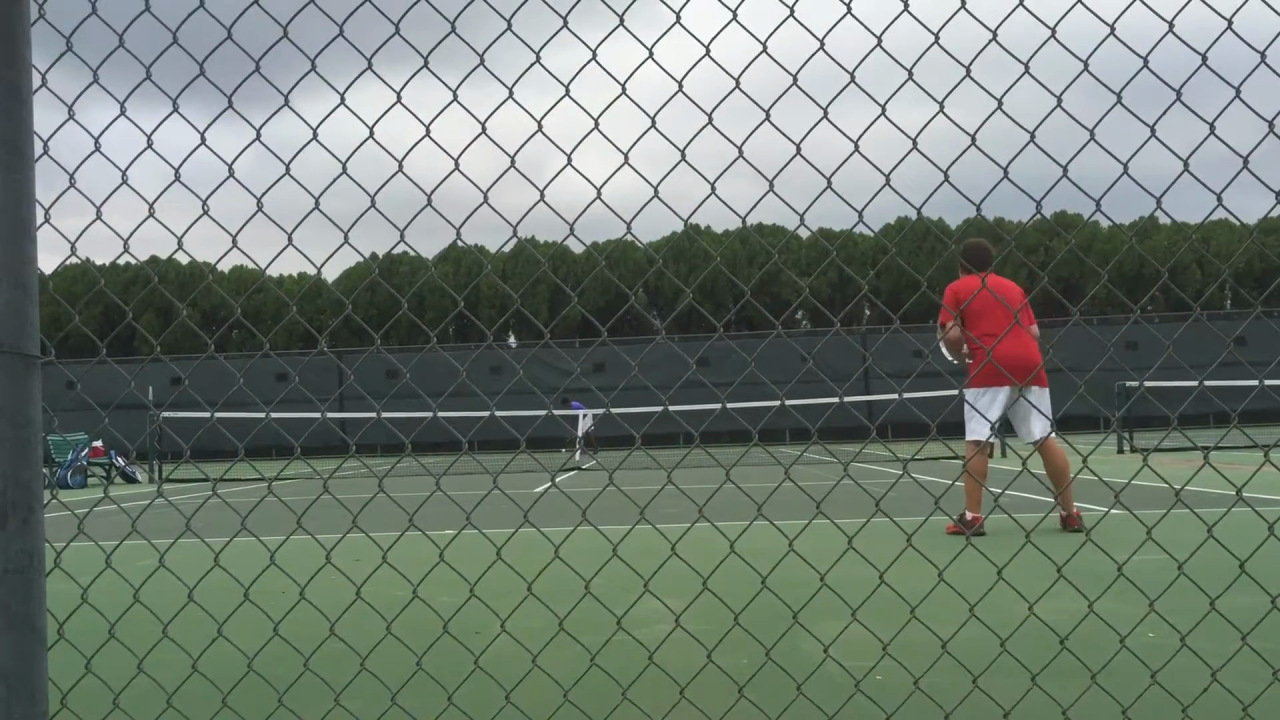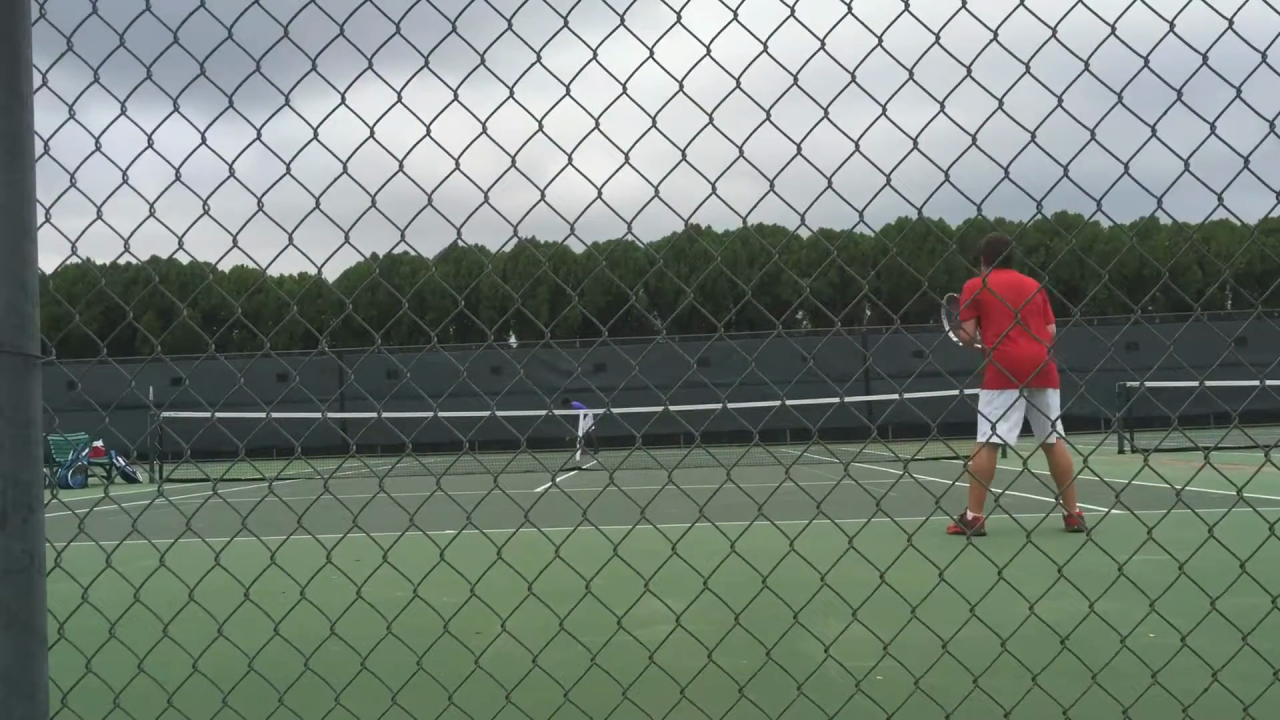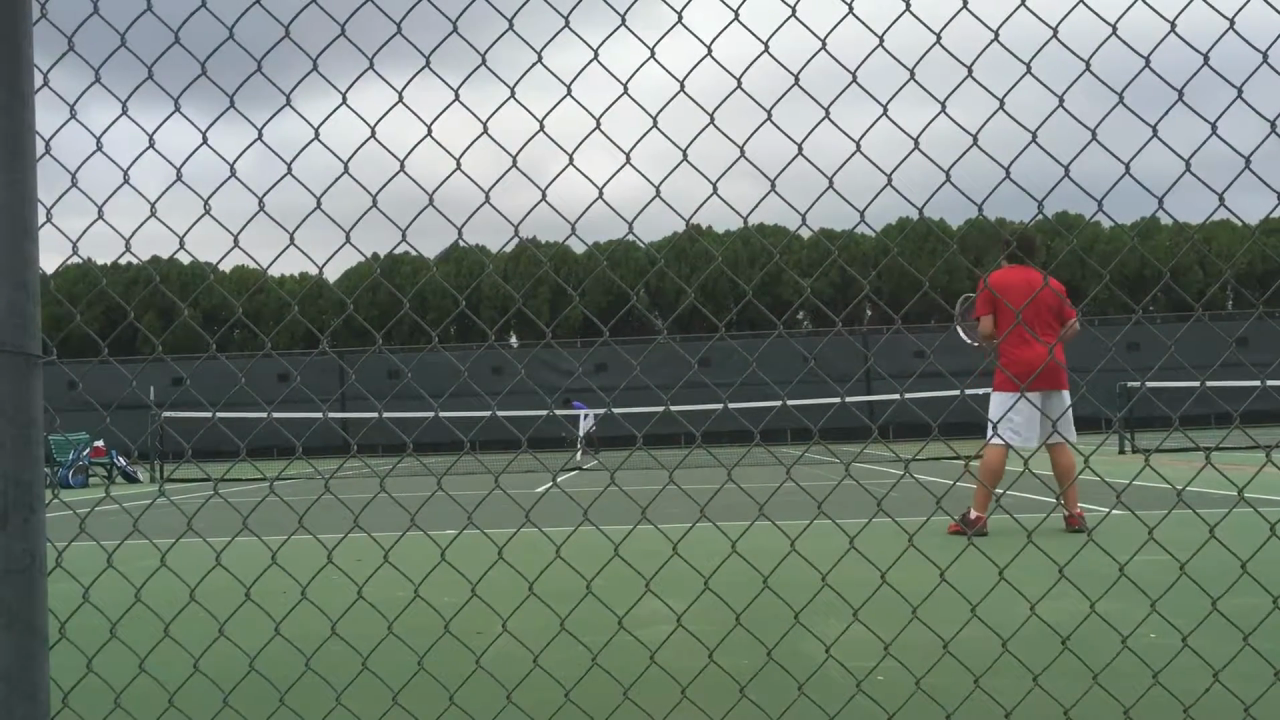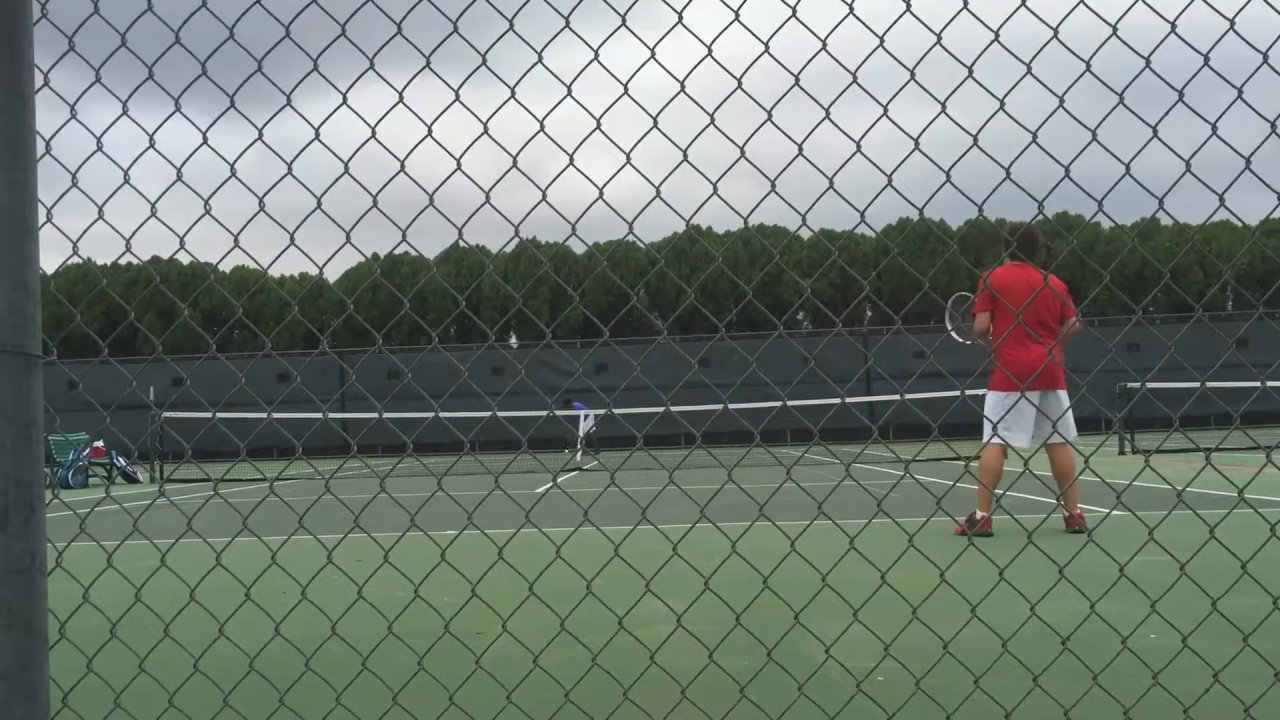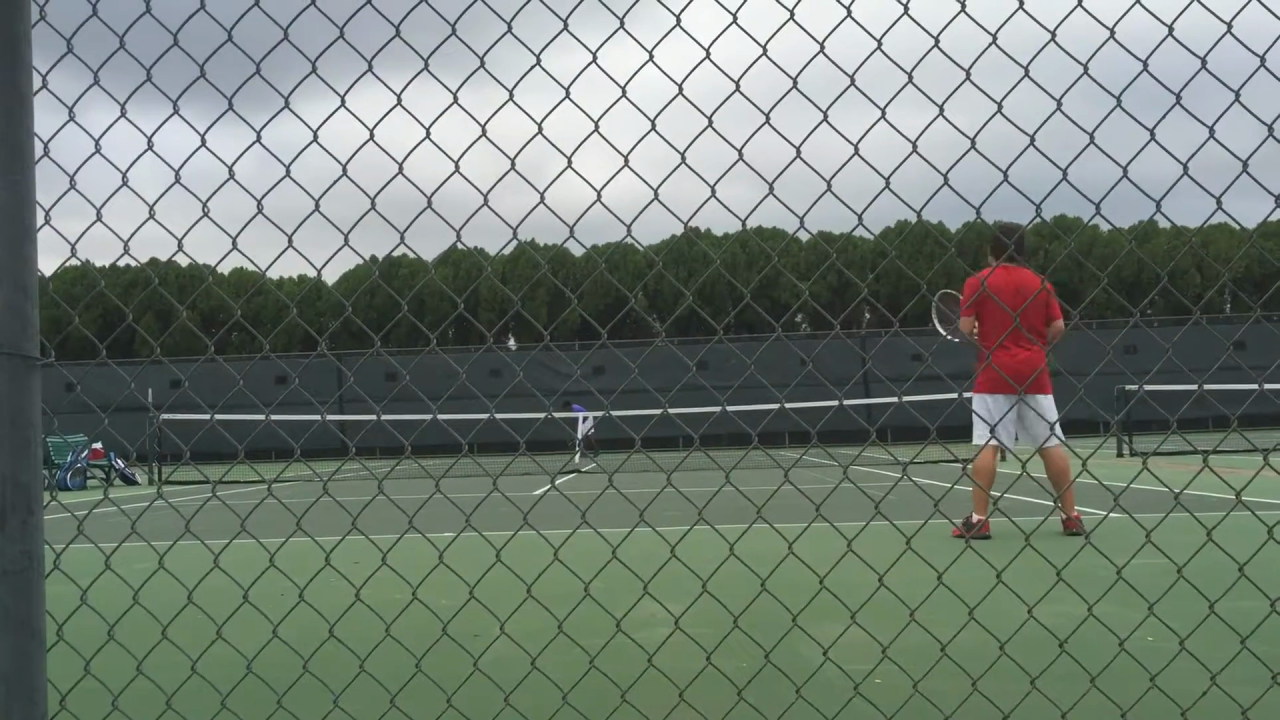
dt=0.2s
person 1, frame 1
left shoulder: (956, 289)
right shoulder: (1013, 287)
left elbow: (953, 334)
right elbow: (1034, 332)
left wrist: (959, 353)
left hip: (990, 369)
right hip: (1030, 364)
left knee: (977, 441)
right knee: (1045, 439)
left ankle: (972, 516)
right ankle: (1070, 512)
person 1, frame 2
left shoulder: (974, 286)
right shoulder: (1034, 285)
left elbow: (967, 334)
right elbow: (1051, 331)
left wrist: (977, 341)
left hip: (1004, 369)
right hip: (1043, 367)
left knee: (988, 441)
right knee: (1054, 440)
left ankle: (974, 516)
right ankle: (1072, 512)
person 1, frame 3
left shoulder: (991, 282)
right shoulder: (1052, 283)
left elbow: (986, 331)
right elbow: (1073, 327)
left wrist: (994, 341)
left hip: (1014, 371)
right hip: (1052, 369)
left knee: (997, 442)
right knee: (1059, 441)
left ankle: (977, 515)
right ankle: (1073, 513)
person 1, frame 4
left shoulder: (991, 279)
right shoulder: (1054, 283)
left elbow: (981, 327)
right elbow: (1073, 325)
left wrist: (989, 339)
left hip: (1010, 372)
right hip: (1049, 371)
left knee: (996, 441)
right knee: (1059, 441)
left ankle: (982, 516)
right ankle: (1073, 514)
person 1, frame 5
left shoulder: (977, 282)
right shoulder: (1040, 283)
left elbow: (966, 329)
right elbow: (1057, 328)
left hip: (994, 375)
right hip: (1034, 373)
left knee: (986, 445)
right knee: (1050, 444)
left ankle: (979, 519)
right ankle: (1070, 516)
